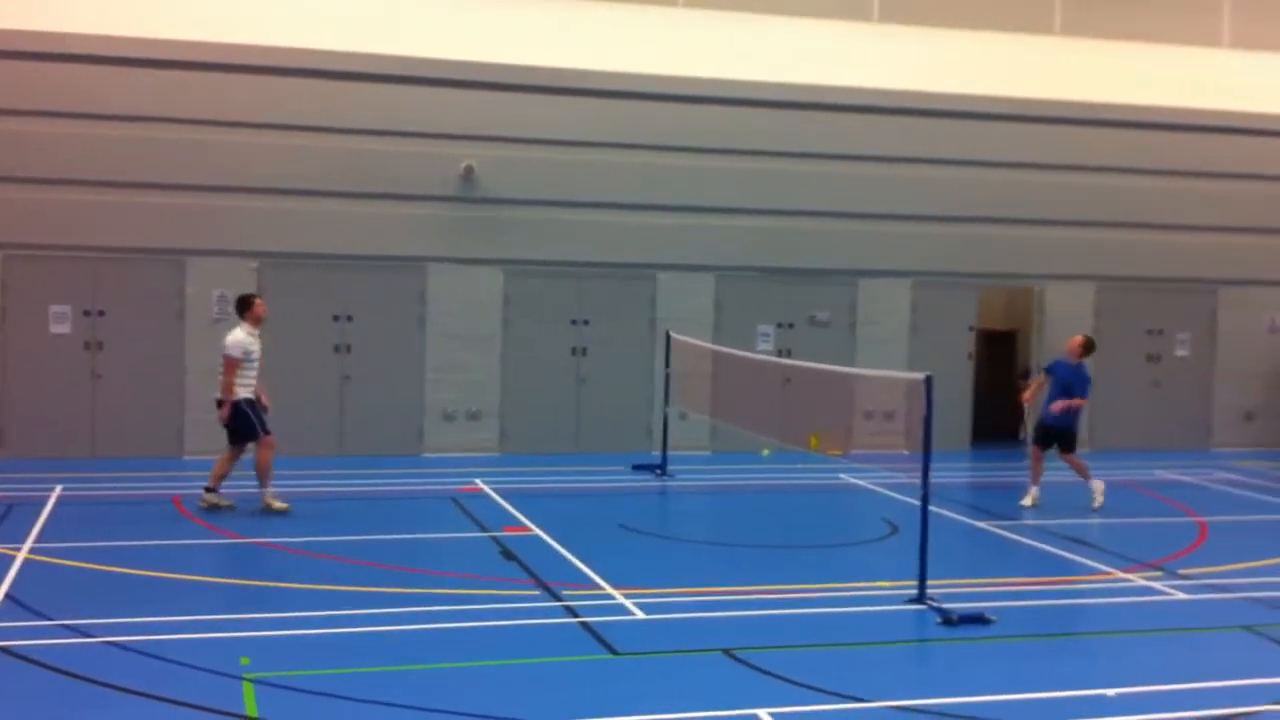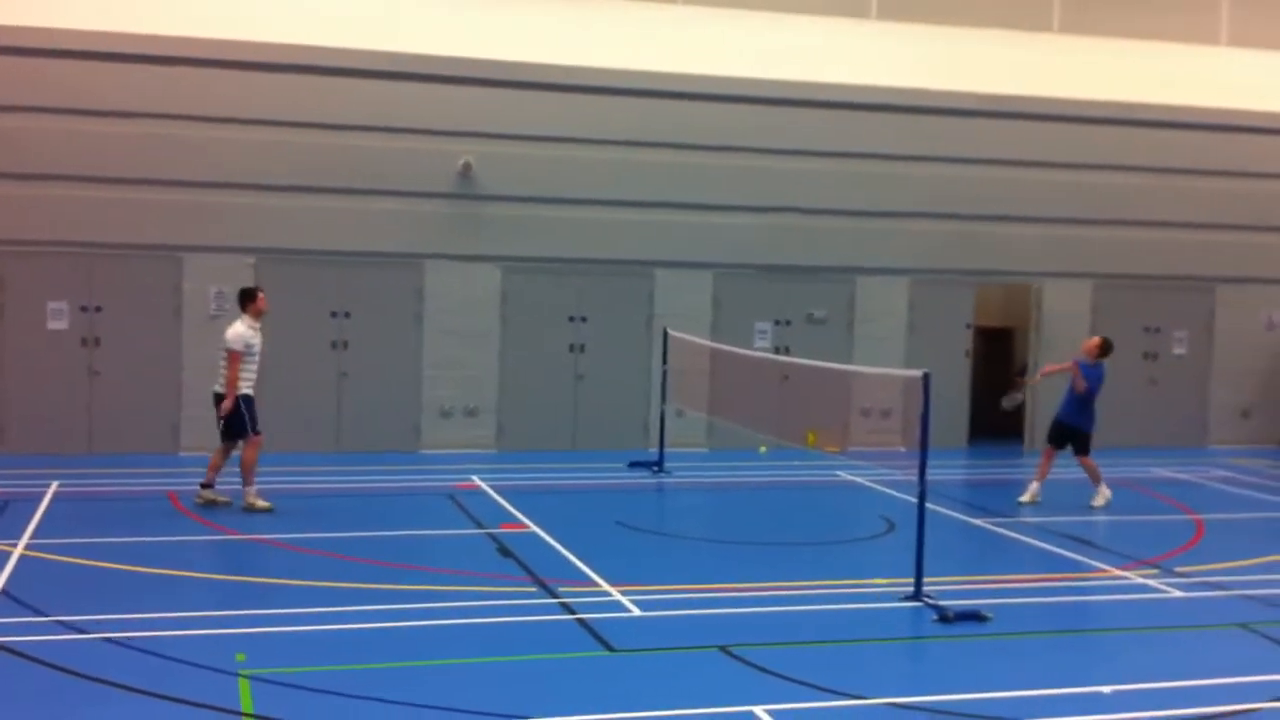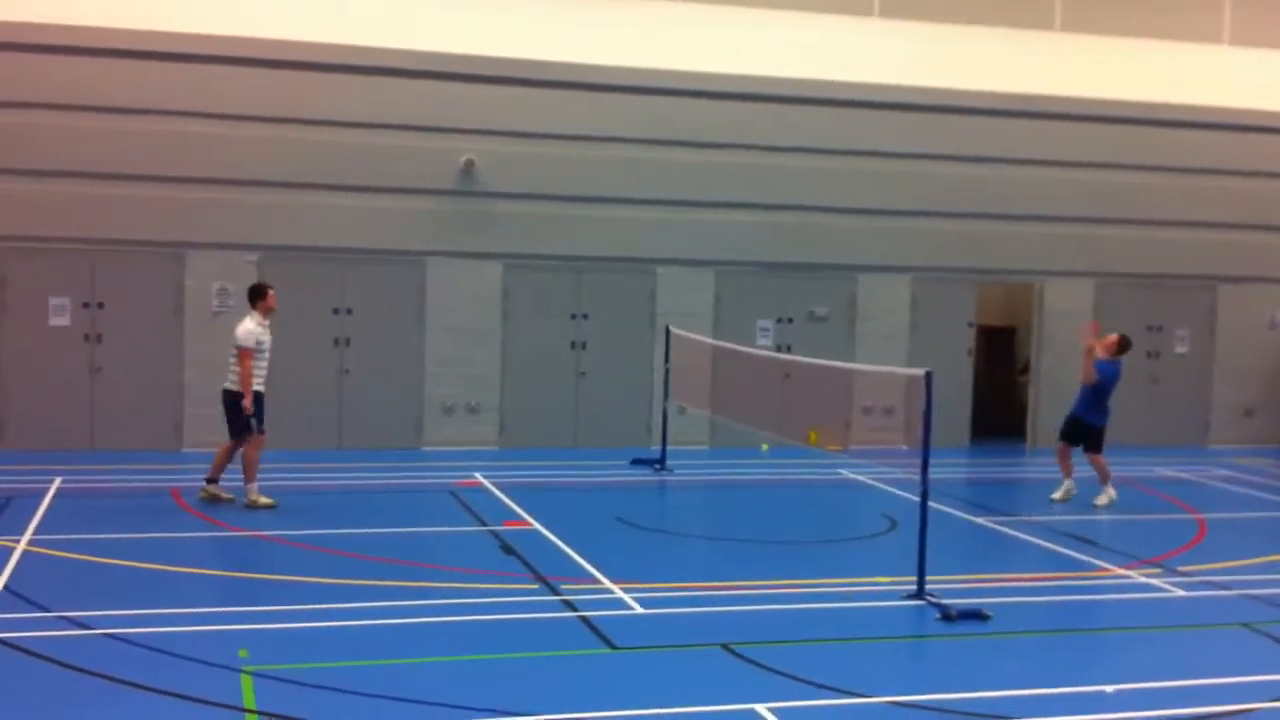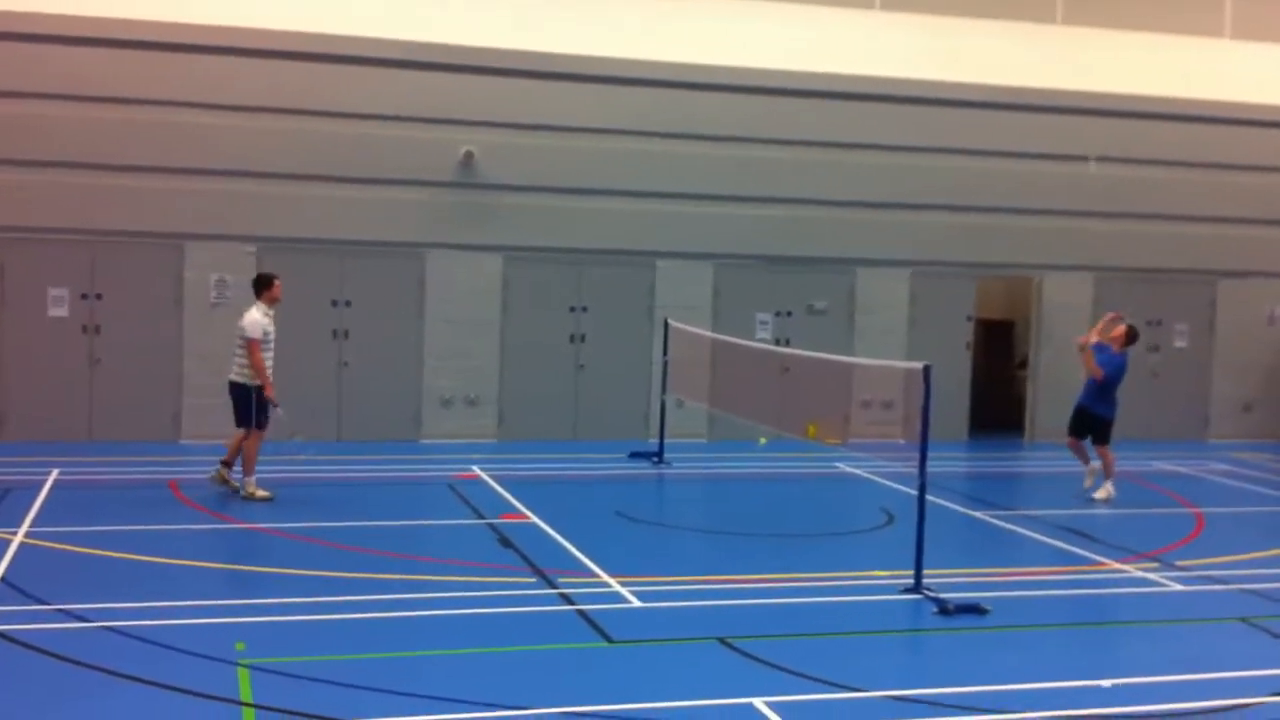
dt=0.2s
person 1, frame 1
left shoulder: (253, 337)
right shoulder: (238, 338)
right elbow: (229, 375)
left wrist: (262, 396)
right wrist: (226, 405)
left hip: (244, 400)
right hip: (237, 401)
left knee: (236, 448)
right knee: (266, 441)
left ankle: (210, 494)
right ankle: (267, 496)
person 1, frame 2
left shoulder: (254, 330)
right shoulder: (239, 331)
right elbow: (232, 368)
right wrist: (229, 398)
left hip: (242, 395)
right hip: (233, 396)
left knee: (229, 444)
right knee: (253, 441)
left ankle: (206, 490)
right ankle: (250, 496)
person 1, frame 3
left shoulder: (262, 327)
right shoulder: (249, 328)
right elbow: (245, 365)
right wrist: (247, 397)
left hip: (248, 392)
right hip: (242, 393)
left knee: (236, 441)
right knee: (255, 439)
left ankle: (210, 486)
right ankle: (252, 494)
person 1, frame 4
left shoulder: (265, 316)
right shoulder: (255, 319)
right elbow: (255, 357)
left wrist: (267, 385)
right wrist: (268, 387)
left hip: (254, 384)
right hip: (249, 385)
left knee: (249, 431)
right knee: (256, 433)
left ankle: (224, 469)
right ankle: (249, 485)
person 2, frame 1
left shoulder: (1082, 374)
right shoulder: (1059, 363)
left elbow: (1082, 402)
right elbow: (1044, 376)
left wrist: (1065, 404)
right wrist: (1031, 392)
left hip: (1066, 423)
right hip: (1047, 419)
left knee: (1068, 457)
right knee: (1036, 453)
left ankle: (1095, 485)
right ankle: (1033, 492)
person 2, frame 2
left shoulder: (1096, 372)
right shoulder: (1085, 363)
left elbow: (1081, 390)
right elbow: (1068, 367)
left wrist: (1075, 371)
right wrist: (1049, 371)
left hip: (1081, 422)
right hip: (1063, 417)
left knee: (1083, 458)
right knee: (1049, 451)
left ankle: (1102, 490)
right ankle: (1034, 490)
person 2, frame 3
left shoulder: (1112, 369)
right shoulder: (1104, 361)
left elbow: (1089, 379)
left wrist: (1089, 353)
right wrist: (1093, 336)
left hip: (1094, 419)
right hip: (1078, 414)
left knee: (1093, 456)
right knee: (1062, 448)
left ankle: (1108, 490)
right ankle: (1067, 485)
person 2, frame 4
left shoulder: (1119, 361)
right shoulder: (1105, 349)
left elbow: (1096, 374)
right elbow: (1092, 337)
left wrist: (1085, 351)
right wrist: (1107, 319)
left hip: (1102, 411)
right hip: (1084, 405)
left knee: (1102, 448)
right knee: (1073, 442)
left ankle: (1108, 486)
right ankle: (1090, 468)
